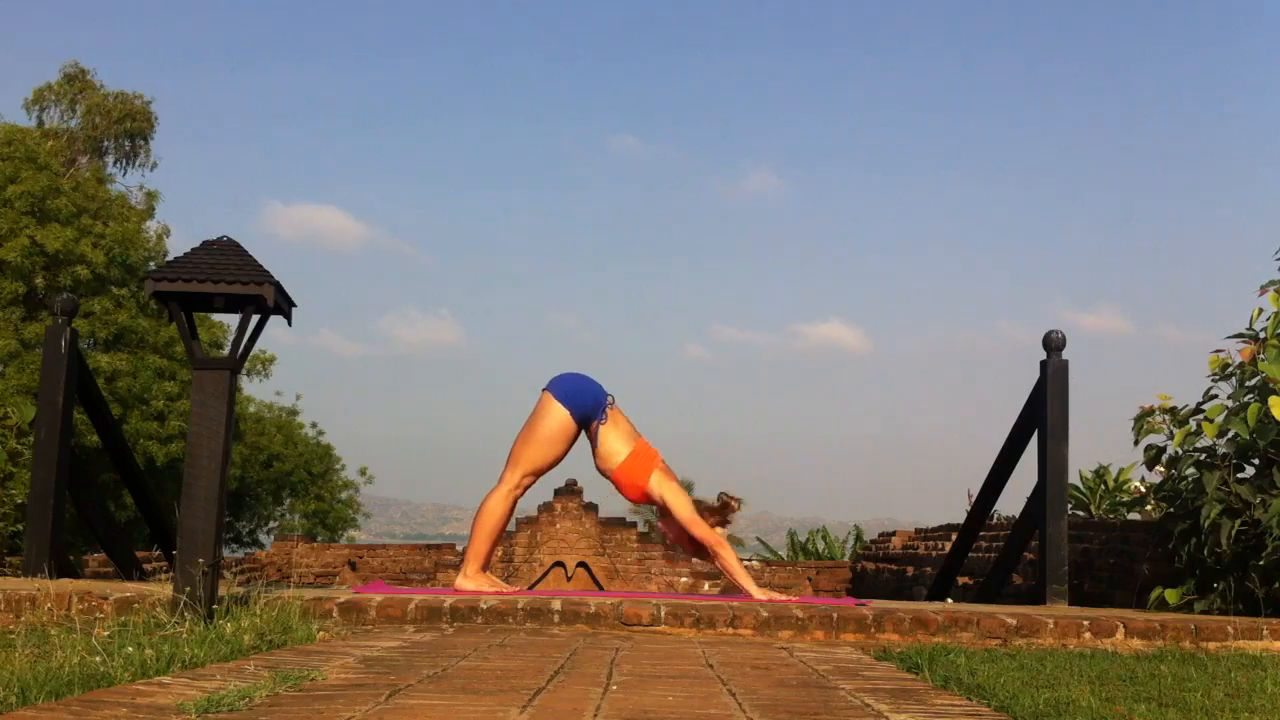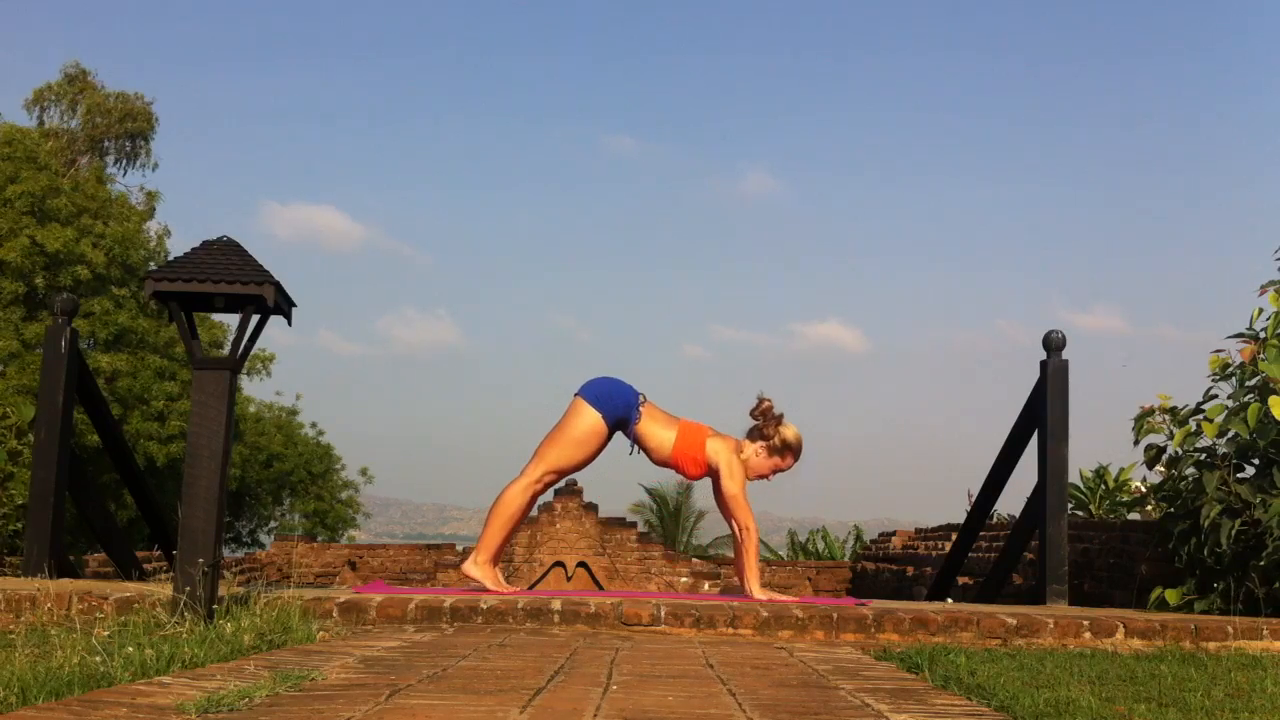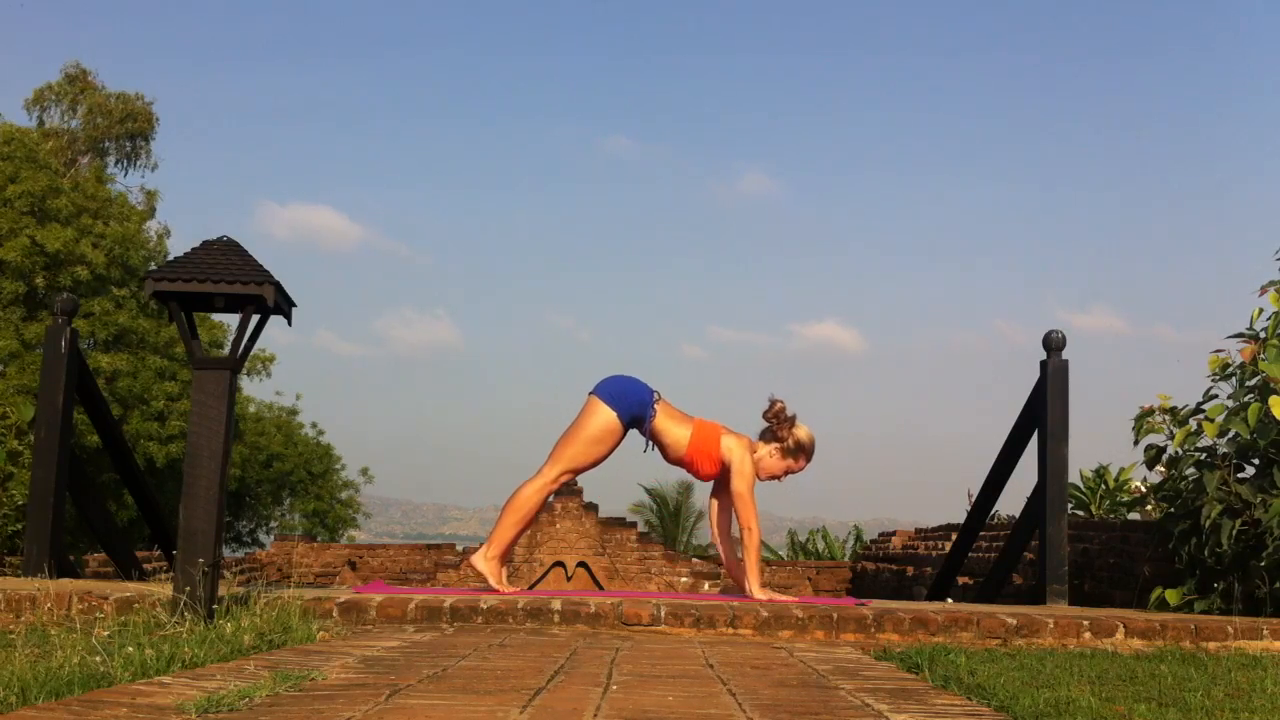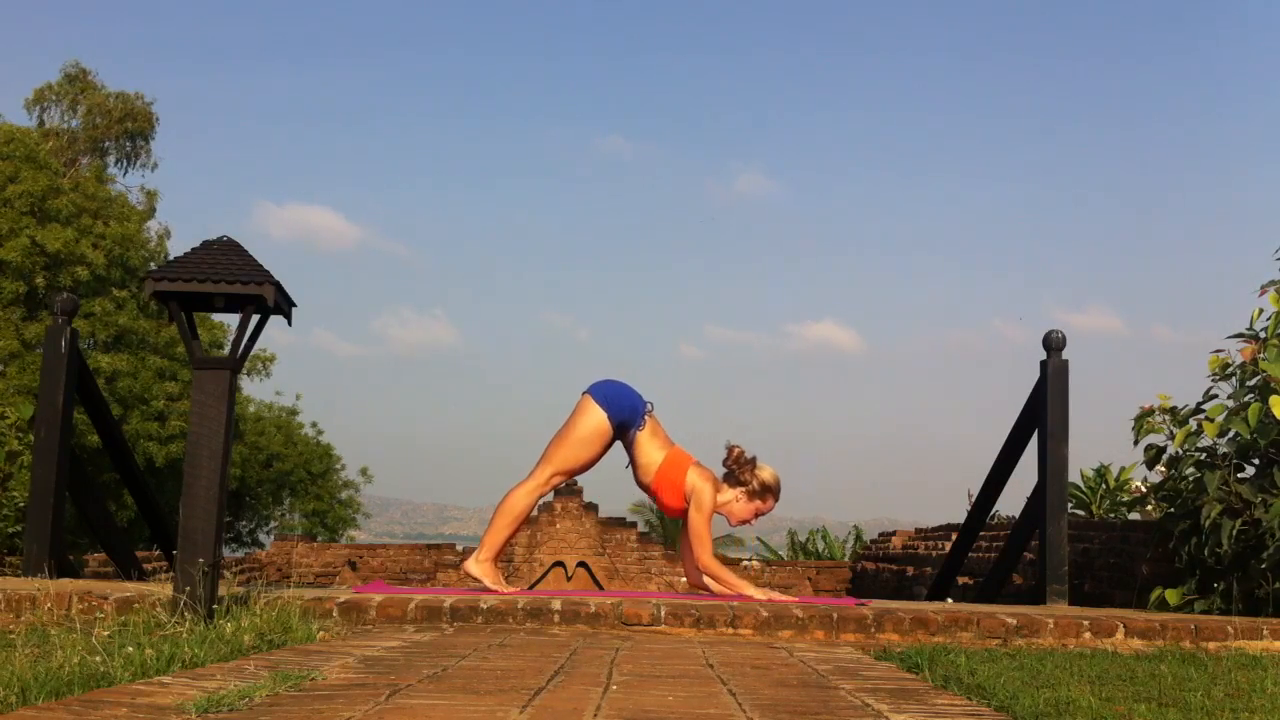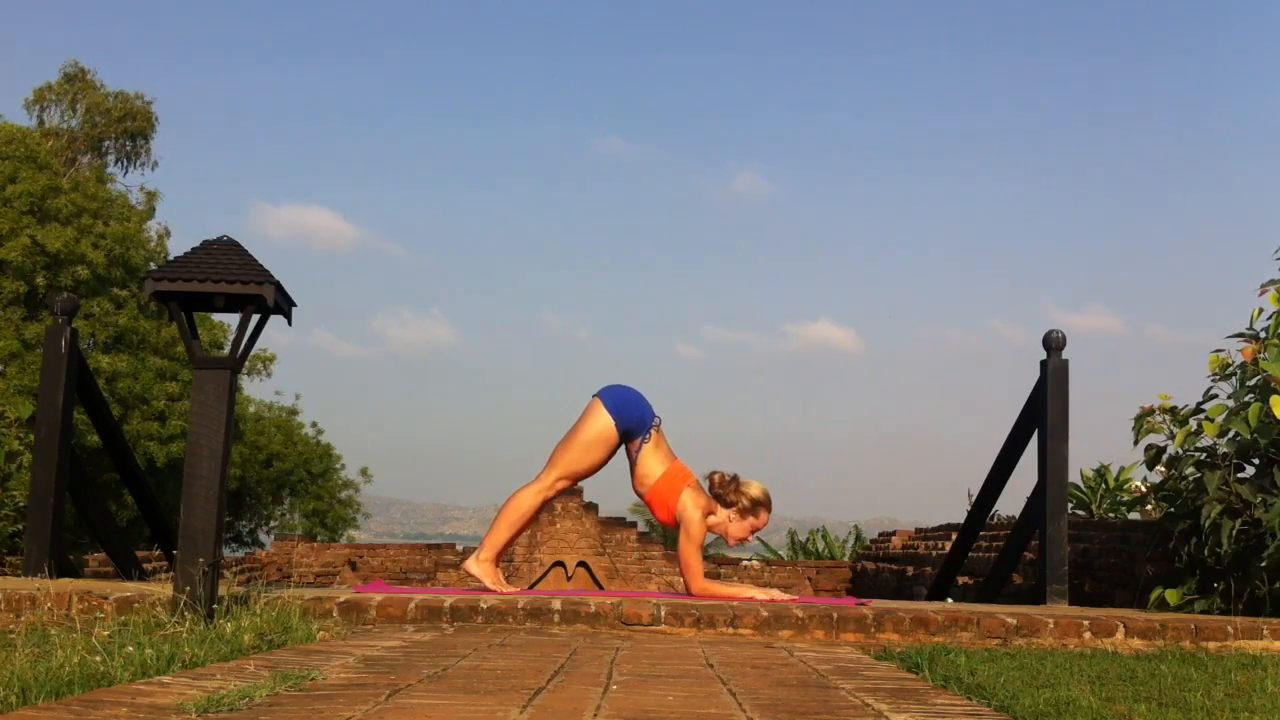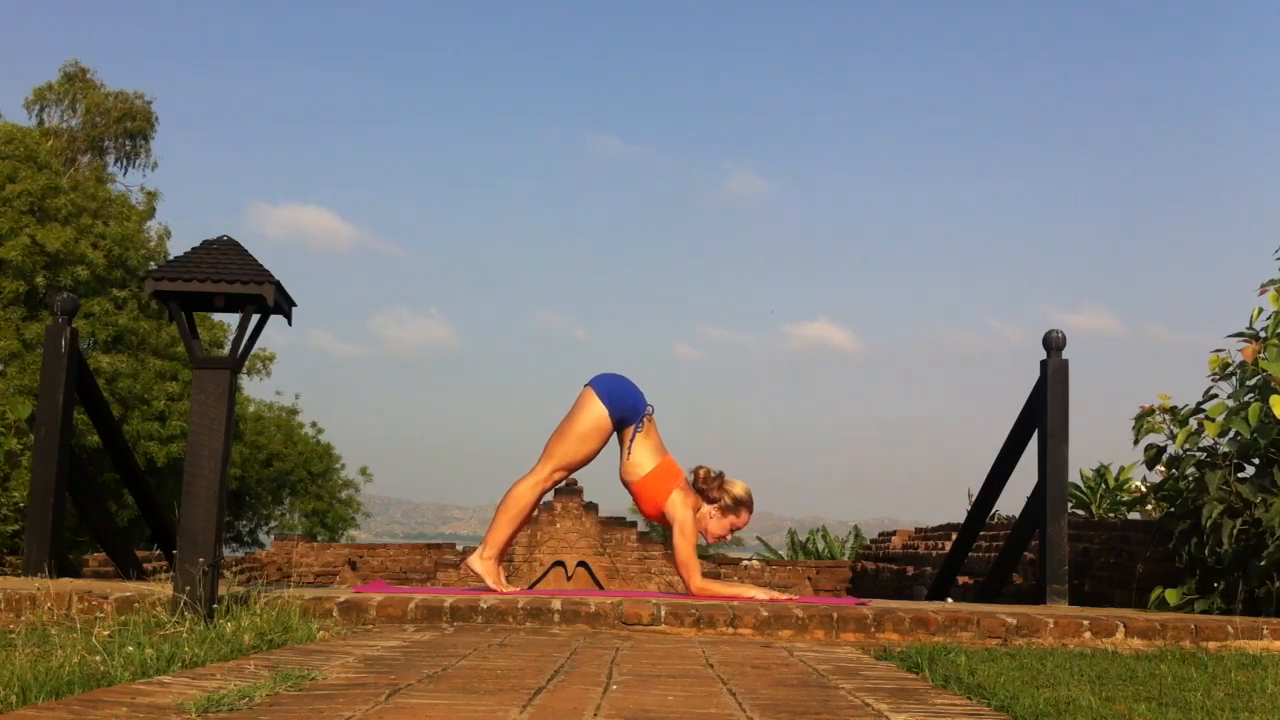
dt=0.7s
person 1, frame 1
left shoulder: (669, 495)
right shoulder: (668, 493)
left elbow: (713, 542)
right elbow: (715, 542)
left wrist: (752, 588)
right wrist: (754, 590)
left hip: (581, 401)
right hip: (576, 398)
left knee: (517, 484)
right knee: (512, 483)
left ankle: (478, 570)
right ankle: (469, 573)
person 1, frame 2
left shoulder: (722, 459)
right shoulder: (727, 456)
left elbow: (738, 527)
right elbow: (747, 527)
left wrist: (749, 586)
right wrist: (756, 589)
left hip: (616, 407)
right hip: (610, 401)
left knee: (541, 481)
right knee: (535, 477)
left ankle: (489, 563)
right ankle: (480, 561)
person 1, frame 3
left shoulder: (730, 467)
right shoulder: (740, 453)
left elbow: (721, 537)
right elbow: (749, 527)
left wrist: (746, 585)
right wrist: (756, 589)
left hip: (631, 405)
right hip: (626, 398)
left knee: (555, 478)
right knee: (552, 476)
left ankle: (497, 559)
right ankle: (489, 555)
person 1, frame 4
left shoulder: (699, 497)
right shoulder: (703, 490)
left elbow: (696, 574)
right elbow: (705, 562)
left wrist: (746, 592)
right wrist: (751, 590)
left hip: (621, 413)
right hip: (615, 404)
left knee: (548, 481)
right knee: (543, 479)
left ankle: (489, 561)
right ankle: (482, 559)
person 1, frame 5
left shoulder: (700, 513)
right shoulder: (695, 512)
left elbow: (695, 583)
right elbow: (696, 586)
left wrist: (753, 592)
right wrist: (753, 591)
left hip: (627, 413)
right hip: (622, 409)
left knee: (554, 485)
right knee: (549, 482)
left ankle: (491, 560)
right ankle: (483, 558)
person 1, frame 6
left shoulder: (684, 506)
right shoulder: (683, 509)
left elbow: (693, 580)
right elbow: (696, 585)
left wrist: (746, 590)
right wrist: (750, 591)
left hip: (621, 403)
right hip: (615, 398)
left knee: (551, 477)
right knee: (545, 474)
left ankle: (493, 558)
right ankle: (486, 556)
